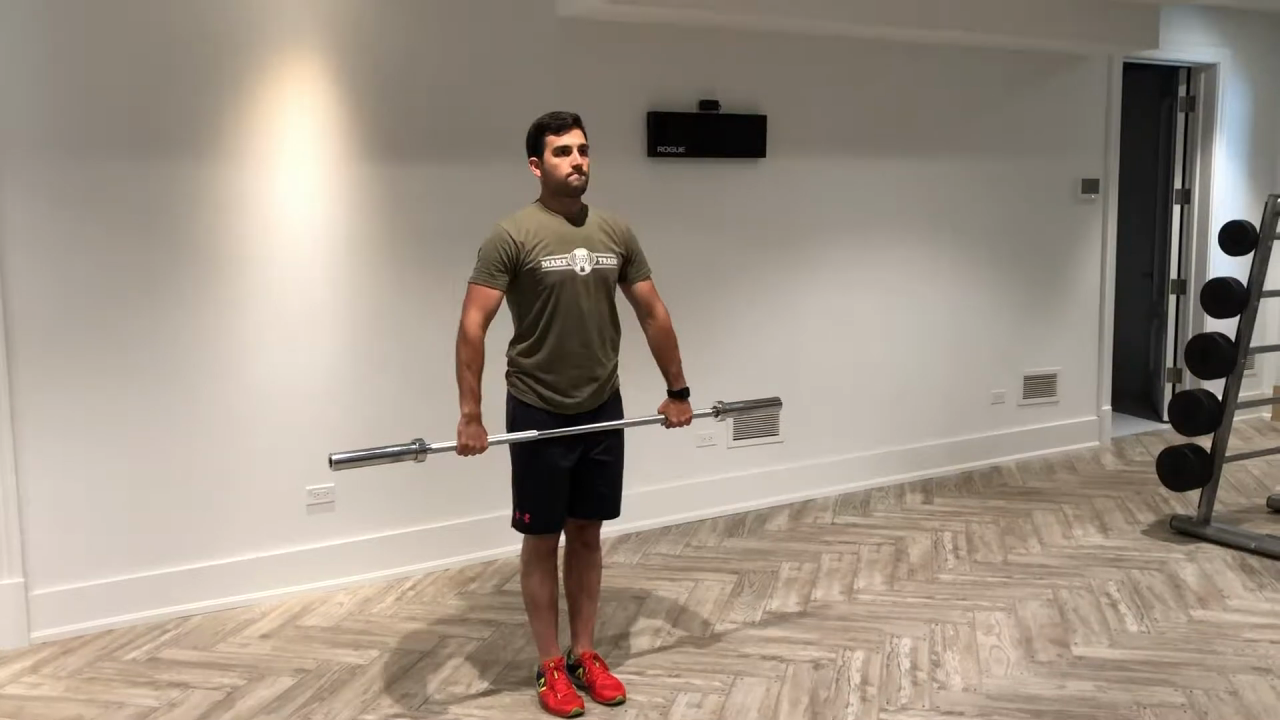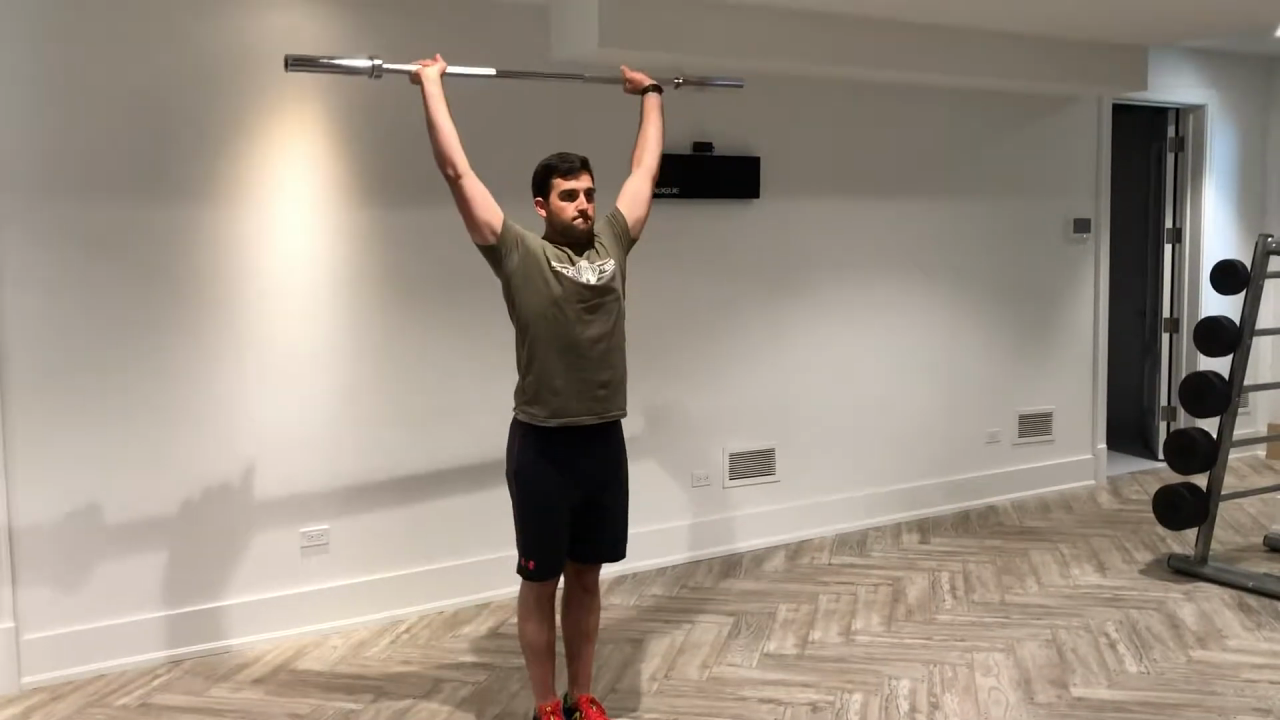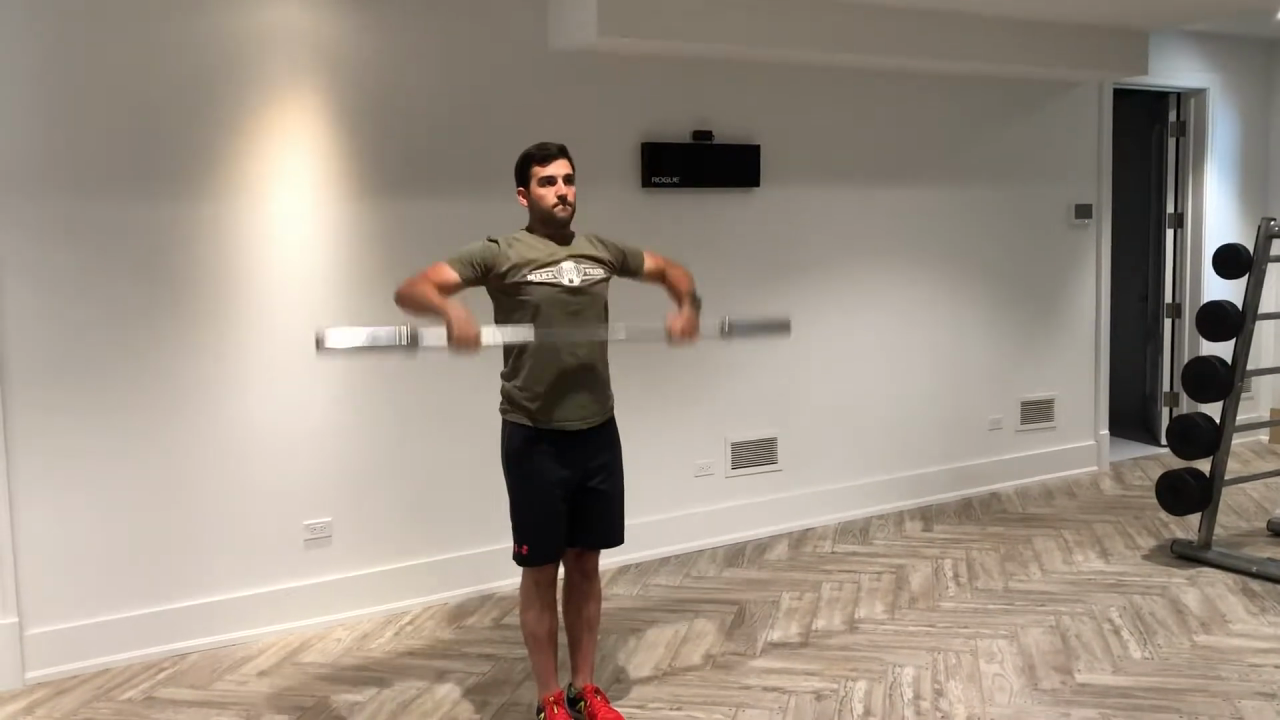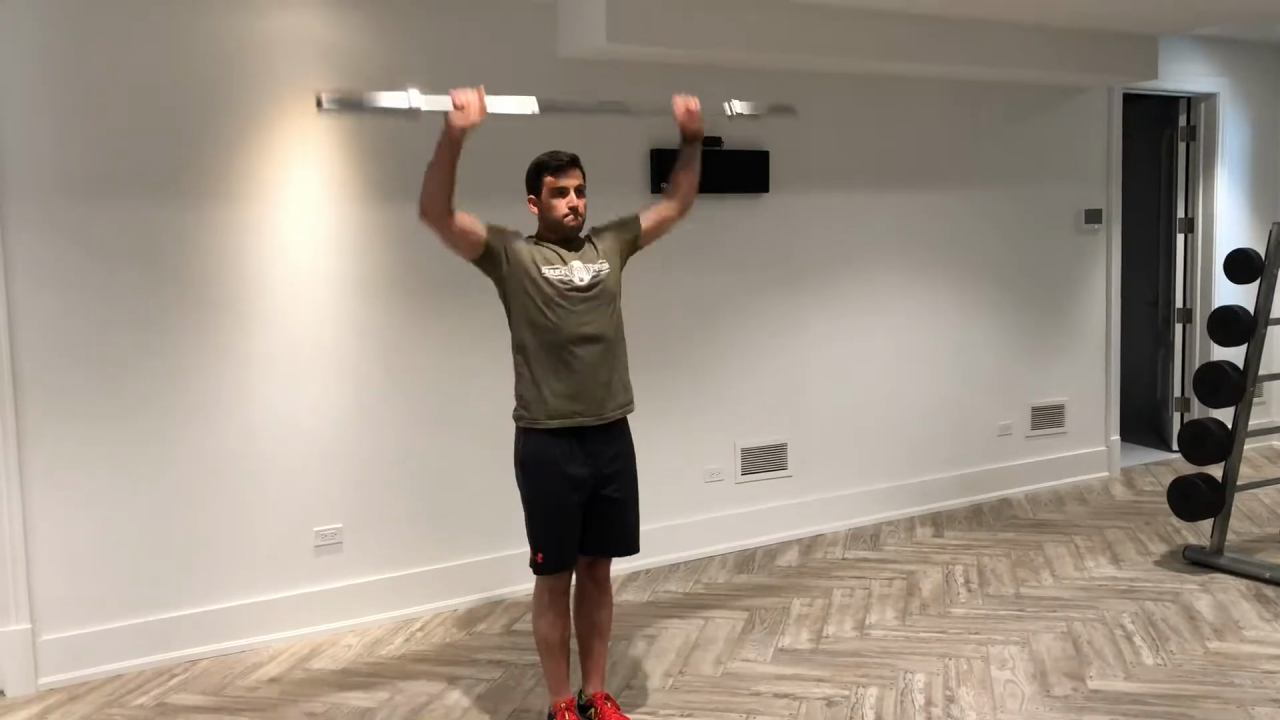
dt=1s
person 1, frame 1
left shoulder: (617, 231)
right shoulder: (512, 235)
left elbow: (653, 314)
right elbow: (473, 325)
left wrist: (678, 390)
right wrist: (470, 414)
left hip: (603, 409)
right hip: (540, 412)
left knee: (588, 533)
right knee: (542, 539)
left ankle: (586, 653)
right ankle: (550, 666)
person 1, frame 2
left shoulder: (612, 242)
right shoulder: (516, 252)
left elbow: (646, 168)
right elbow: (457, 170)
left wrist: (649, 93)
right wrist: (431, 83)
left hip: (604, 440)
right hip: (542, 446)
left knee: (586, 577)
right knee: (541, 582)
person 1, frame 3
left shoulder: (602, 249)
right shoulder: (499, 252)
left elbow: (667, 267)
right elbow: (411, 288)
left wrist: (687, 305)
right wrist: (449, 309)
left hip: (598, 432)
right hip: (533, 437)
left knee: (585, 562)
right knee: (540, 568)
person 1, frame 4
left shoulder: (610, 243)
right shoulder: (510, 252)
left elbow: (678, 202)
right elbow: (435, 214)
left wrist: (692, 139)
right wrist: (455, 132)
left hip: (612, 435)
right hip: (548, 443)
left knee: (598, 570)
right knee: (555, 578)
